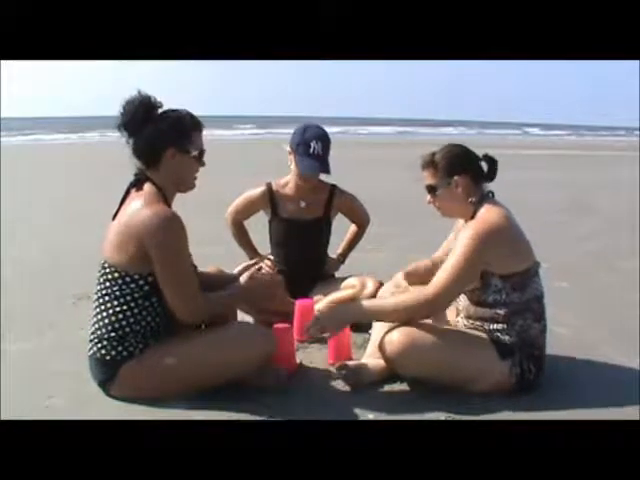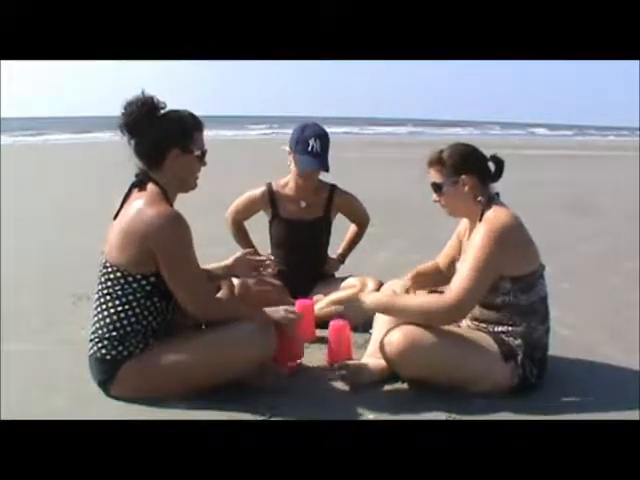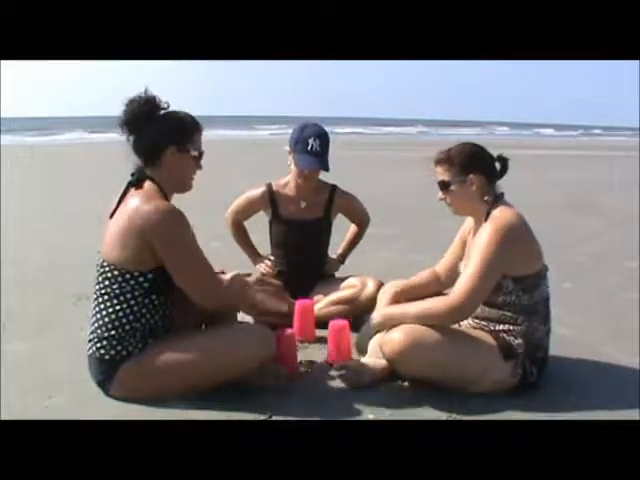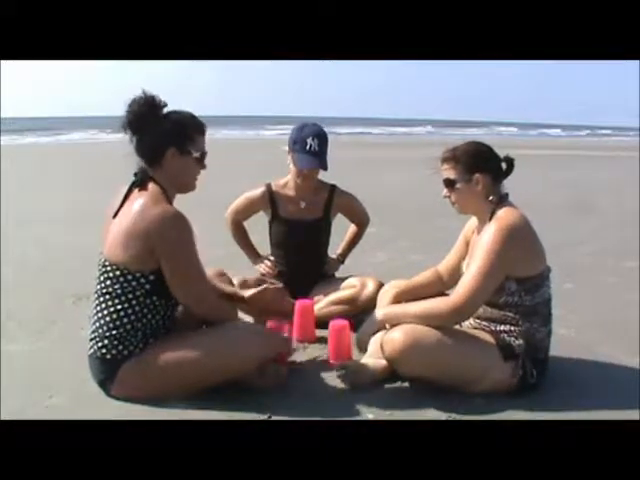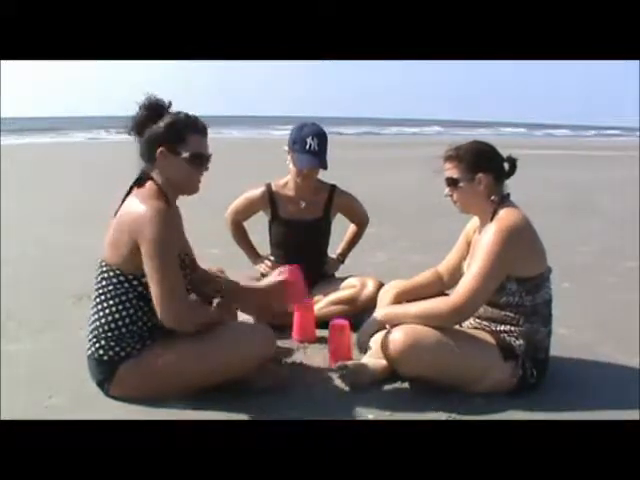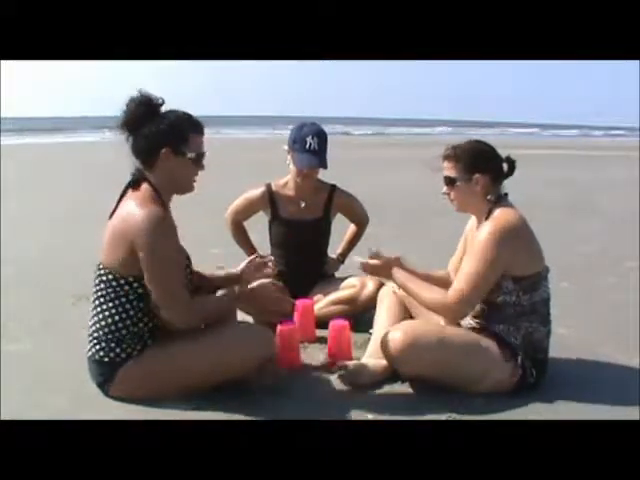
dt=0.5s
person 1, frame 1
left shoulder: (141, 199)
right shoulder: (160, 219)
right elbow: (190, 310)
left wrist: (232, 281)
right wrist: (243, 294)
left hip: (126, 348)
right hip: (127, 367)
left knee: (217, 278)
right knee: (261, 342)
left ankle: (222, 361)
person 1, frame 2
left shoulder: (141, 199)
right shoulder: (163, 219)
right elbow: (200, 306)
left wrist: (227, 268)
right wrist: (263, 316)
left hip: (122, 351)
right hip: (128, 367)
left knee: (221, 285)
right knee: (261, 340)
person 1, frame 3
left shoulder: (134, 197)
right shoulder: (161, 214)
right elbow: (207, 295)
left wrist: (225, 284)
right wrist: (249, 298)
left hip: (120, 351)
right hip: (126, 367)
left knee: (220, 283)
right knee: (260, 342)
person 1, frame 4
left shoulder: (137, 197)
right shoulder: (165, 219)
left elbow: (189, 285)
right elbow: (199, 304)
left wrist: (241, 297)
right wrist: (254, 324)
left hip: (122, 350)
right hip: (127, 367)
left knee: (219, 279)
right knee: (260, 343)
person 1, frame 5
left shoulder: (149, 202)
right shoulder: (154, 214)
left elbow: (194, 277)
right elbow: (174, 314)
left wrist: (253, 291)
right wrist: (221, 315)
left hip: (130, 347)
right hip: (126, 367)
left knee: (225, 290)
right knee: (260, 341)
person 1, frame 6
left shoulder: (140, 200)
right shoulder: (151, 220)
left elbow: (179, 282)
right elbow: (180, 315)
left wrist: (232, 280)
right wrist: (239, 298)
left hip: (129, 348)
right hip: (126, 367)
left knee: (222, 289)
right knee: (260, 342)
left ankle: (225, 361)
person 2, frame 1
left shoulder: (484, 228)
right shoulder: (475, 217)
left elbow: (430, 302)
right elbow: (436, 267)
left wrist: (350, 311)
right wrist: (402, 276)
left hip: (509, 356)
right hip: (479, 326)
left knee: (398, 343)
right knee: (391, 294)
left ankle: (378, 364)
right ankle: (373, 364)
person 2, frame 2
left shoulder: (495, 228)
right shoulder: (474, 220)
left elbow: (451, 309)
right elbow: (440, 269)
left wrist: (378, 302)
right wrist: (411, 278)
left hip: (511, 358)
right hip: (479, 328)
left knee: (399, 343)
right knee: (395, 293)
left ankle: (380, 365)
right ankle: (374, 363)
person 2, frame 3
left shoulder: (499, 227)
right shoulder: (477, 220)
left elbow: (456, 308)
right elbow: (440, 275)
left wrist: (383, 316)
right wrist: (395, 295)
left hip: (512, 356)
right hip: (482, 326)
left knee: (400, 342)
right knee: (391, 291)
left ankle: (380, 364)
right ankle: (375, 362)
person 2, frame 4
left shoulder: (503, 228)
right shoulder: (480, 222)
left elbow: (457, 309)
right elbow: (442, 275)
left wrist: (385, 315)
right wrist: (395, 295)
left hip: (512, 358)
right hip: (483, 329)
left knee: (400, 341)
right knee: (391, 290)
left ankle: (381, 362)
right ankle: (376, 362)
person 2, frame 5
left shoulder: (504, 228)
right shoulder: (481, 222)
left elbow: (457, 309)
right elbow: (443, 275)
left wrist: (384, 315)
right wrist: (395, 295)
left hip: (513, 358)
right hip: (485, 331)
left knee: (401, 341)
right knee: (392, 290)
left ankle: (383, 362)
right ankle: (376, 362)
person 2, frame 6
left shoulder: (497, 228)
right shoulder: (480, 221)
left elbow: (454, 305)
right elbow: (453, 281)
left wrist: (395, 274)
right wrist: (401, 271)
left hip: (513, 356)
right hip: (482, 329)
left knee: (400, 340)
right knee: (393, 292)
left ankle: (385, 363)
right ankle: (374, 363)
person 3, frame 1
left shoulder: (336, 198)
right shoulder: (268, 195)
left elbow: (362, 221)
right elbow: (233, 217)
left wrist: (340, 258)
right wrist: (256, 258)
left hip: (320, 285)
left knee: (372, 289)
left ankle: (289, 316)
person 3, frame 2
left shoulder: (336, 198)
right shoulder: (267, 195)
left elbow: (362, 221)
right elbow: (233, 218)
left wrist: (340, 258)
left hip: (320, 285)
right hip: (279, 285)
left knee: (373, 288)
right ankle: (326, 311)
person 3, frame 3
left shoulder: (336, 198)
right shoulder: (267, 195)
left elbow: (362, 221)
right elbow: (233, 218)
left wrist: (340, 257)
right wrist: (256, 258)
left hip: (320, 285)
right hip: (279, 286)
left knee: (373, 289)
left ankle: (289, 319)
right ankle: (332, 311)
person 3, frame 4
left shoulder: (335, 198)
right shoulder: (267, 196)
left elbow: (362, 221)
right elbow: (233, 218)
left wrist: (339, 258)
right wrist: (256, 258)
left hip: (319, 286)
left knee: (372, 289)
left ankle: (290, 316)
right ankle: (324, 312)
person 3, frame 5
left shoulder: (335, 198)
right shoulder: (267, 195)
left elbow: (361, 221)
right elbow: (233, 218)
left wrist: (340, 257)
right wrist: (256, 258)
left hip: (319, 285)
left knee: (372, 289)
left ankle: (290, 317)
right ankle: (331, 311)
person 3, frame 6
left shoulder: (336, 198)
right shoulder: (267, 196)
left elbow: (361, 221)
right elbow: (233, 218)
left wrist: (339, 258)
left hip: (319, 286)
left knee: (372, 287)
right ankle: (327, 311)
